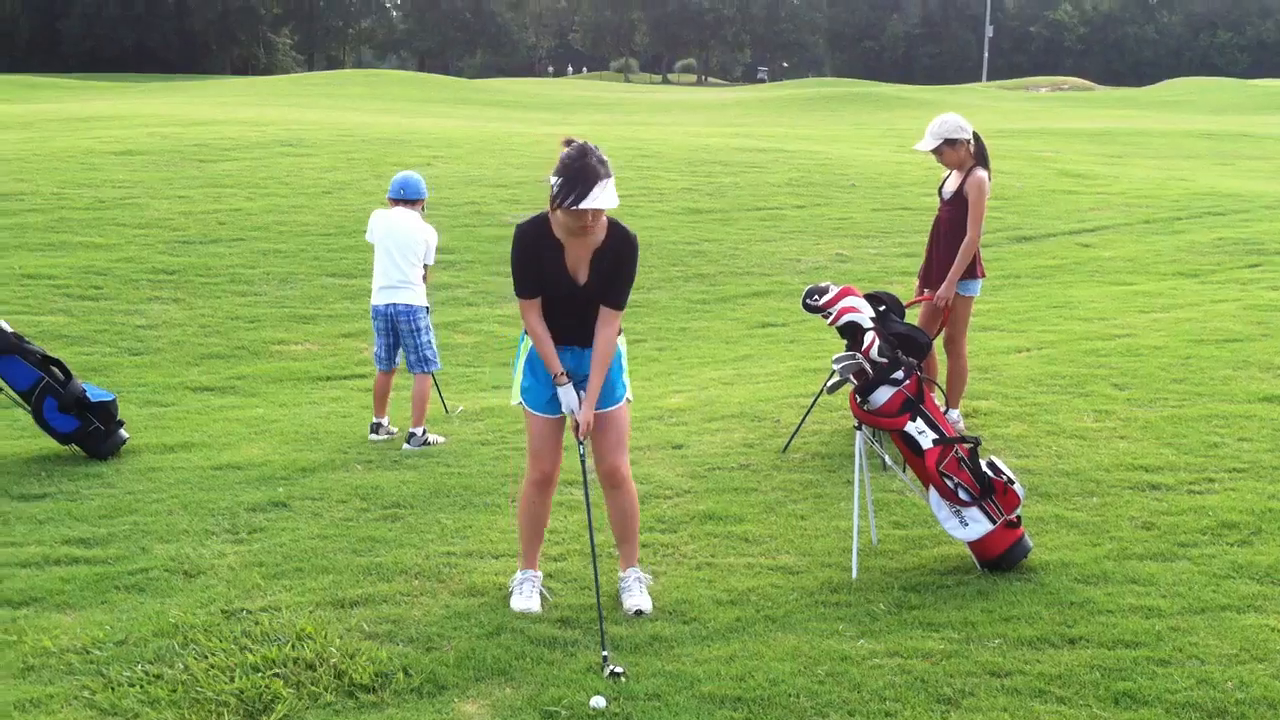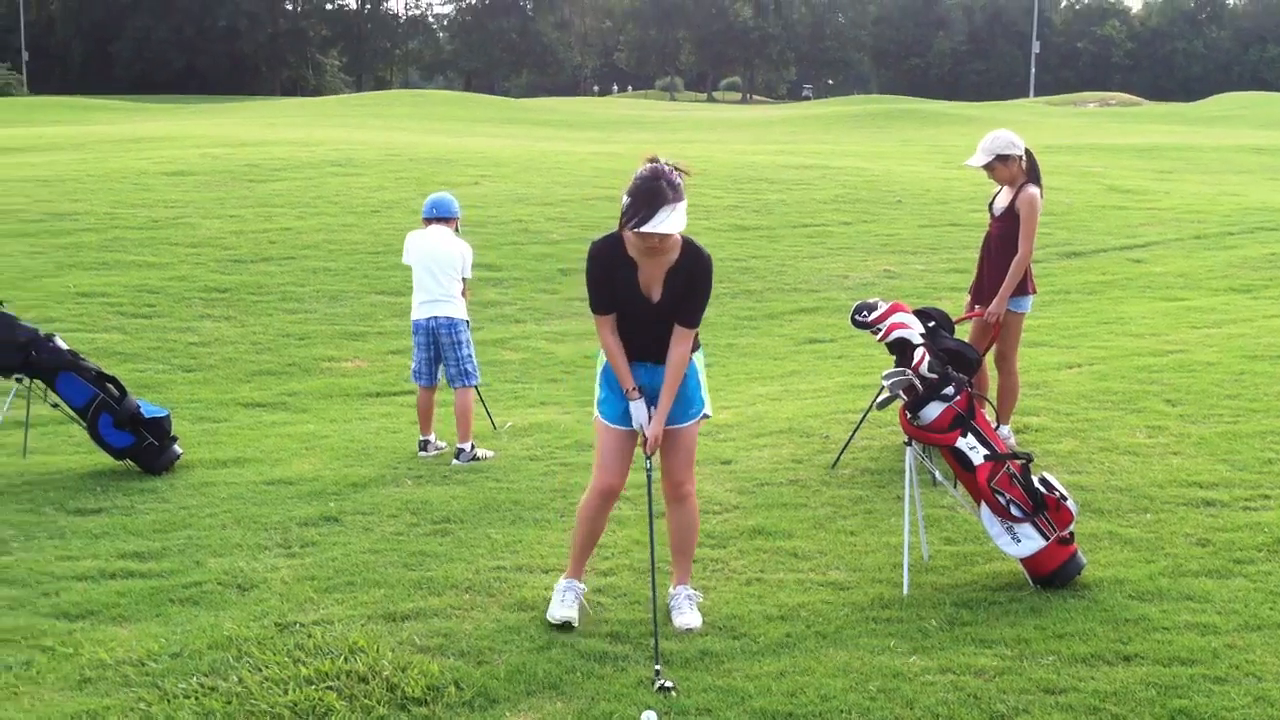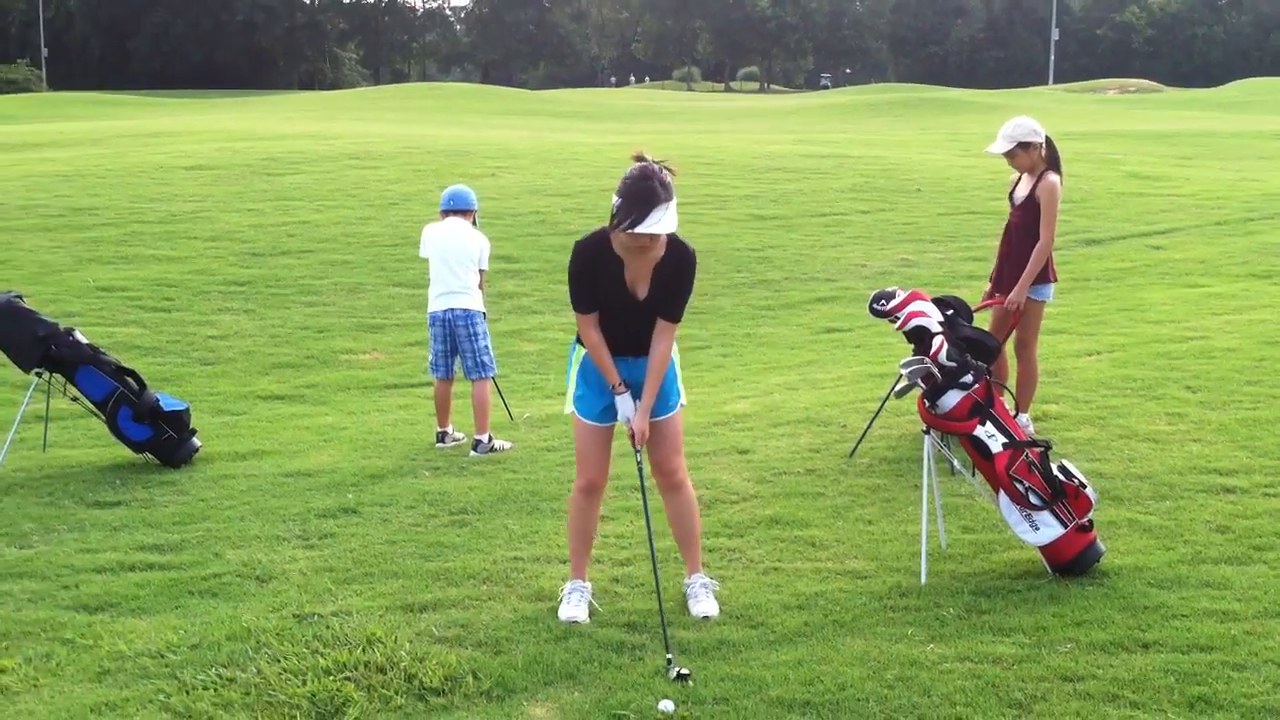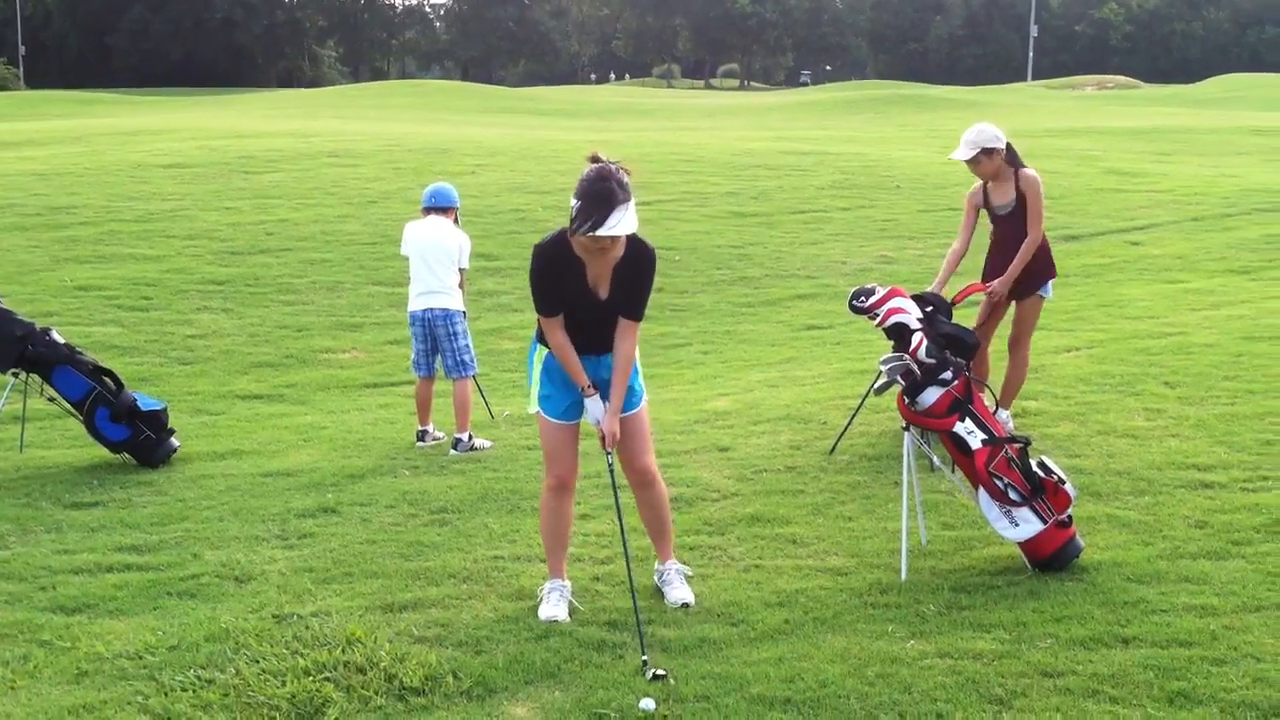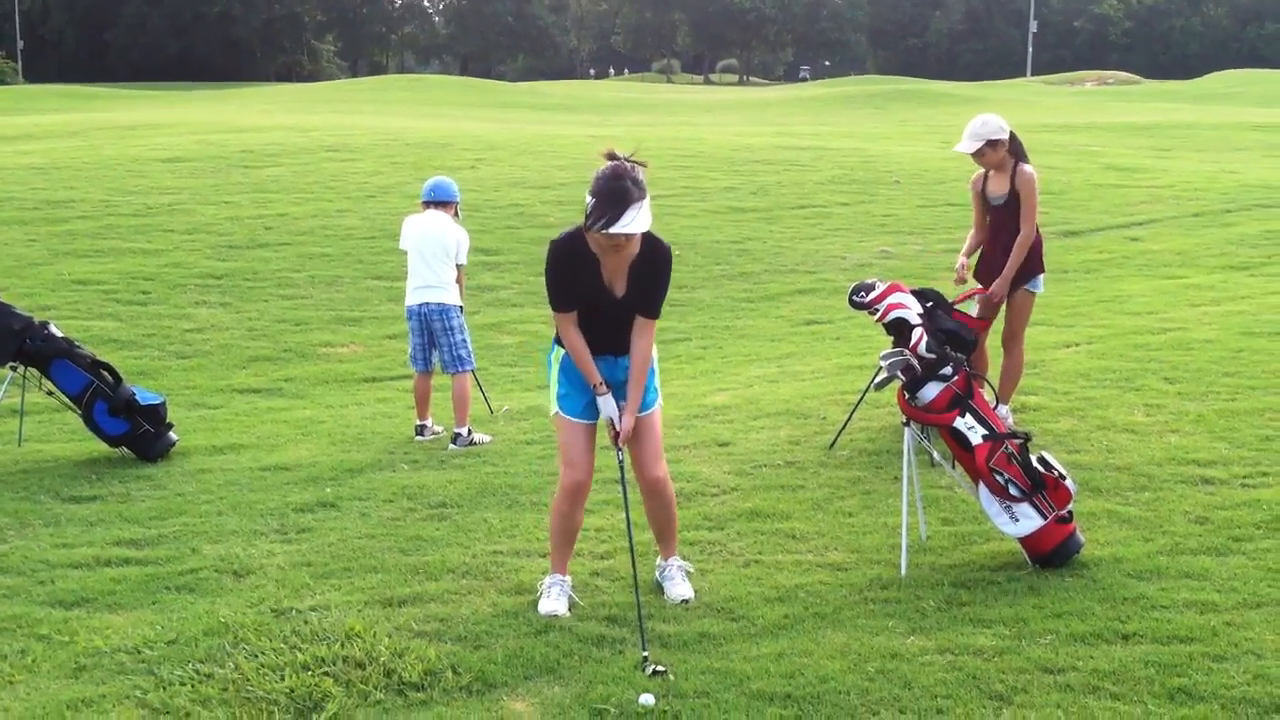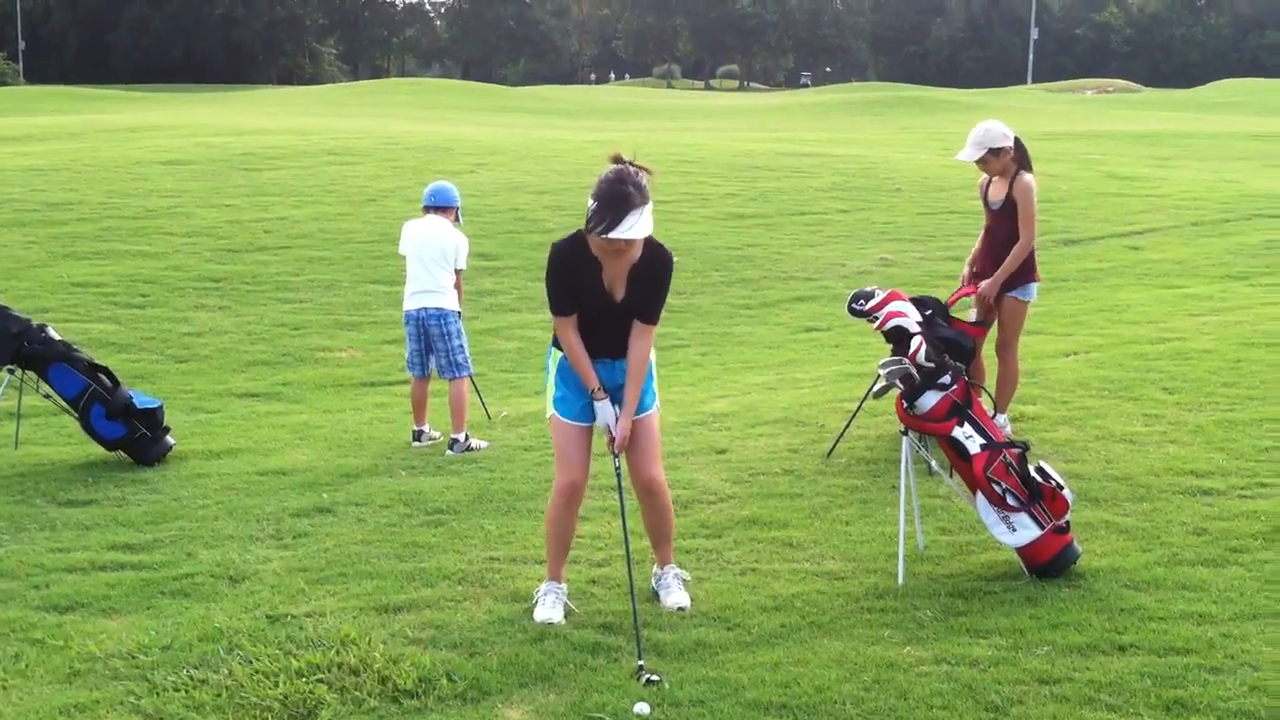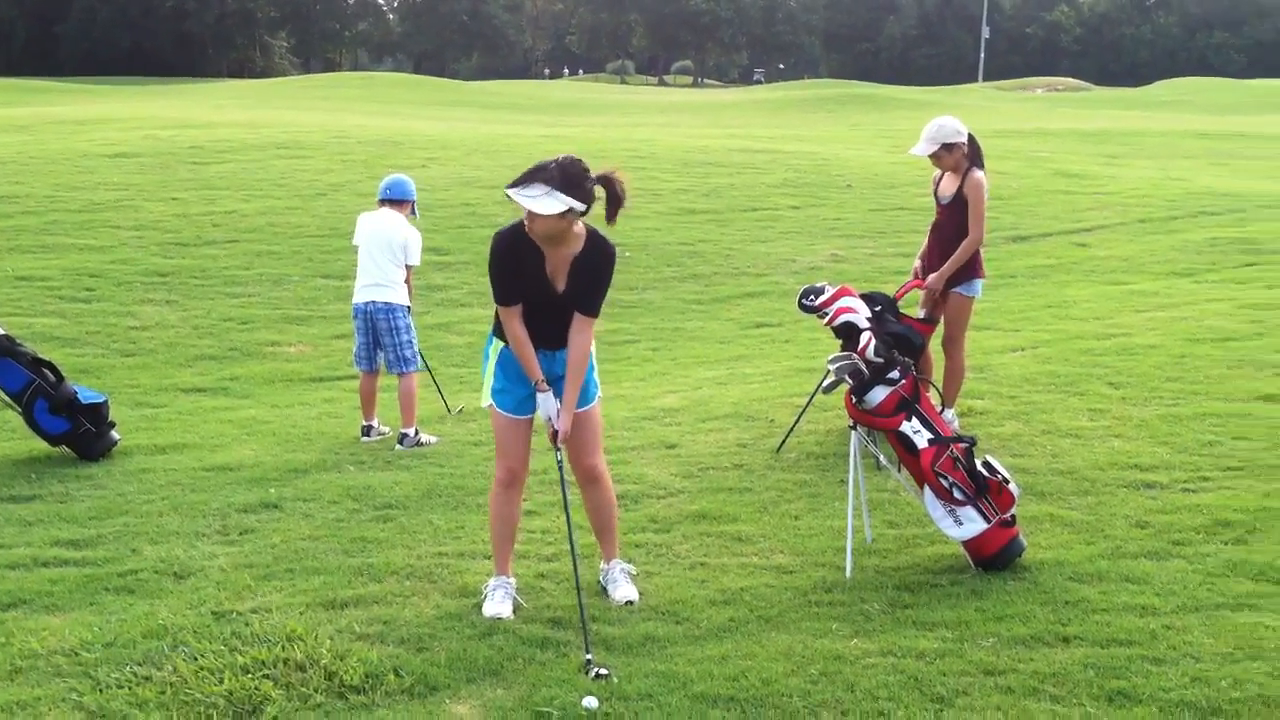
dt=0.4s
person 1, frame 1
left shoulder: (622, 242)
right shoulder: (530, 236)
left elbow: (608, 321)
right elbow: (531, 313)
left wrist: (591, 400)
right wrist: (562, 380)
left hip: (601, 358)
right hip: (545, 358)
left knee: (614, 469)
right knee: (541, 472)
left ankle: (631, 573)
right ankle: (527, 572)
person 1, frame 2
left shoulder: (696, 262)
right shoulder: (604, 254)
left elbow: (682, 339)
right elbow: (607, 330)
left wrist: (661, 416)
right wrist: (634, 396)
left hip: (677, 375)
right hip: (621, 372)
left knee: (680, 486)
right knee: (606, 484)
left ankle: (682, 590)
right ankle: (570, 582)
person 1, frame 3
left shoulder: (681, 258)
right shoulder: (589, 252)
left elbow: (663, 335)
right elbow: (588, 327)
left wrist: (645, 407)
right wrist: (618, 391)
left hip: (655, 366)
right hip: (597, 366)
left knee: (674, 474)
right knee: (590, 479)
left ankle: (696, 580)
right ankle: (577, 584)
person 1, frame 4
left shoulder: (640, 256)
right shoulder: (549, 254)
left elbow: (626, 334)
right elbow: (553, 330)
left wrist: (614, 409)
right wrist: (587, 393)
left hip: (615, 363)
right hip: (560, 365)
left knee: (643, 470)
right knee: (560, 478)
left ankle: (668, 566)
right ankle: (556, 583)
person 1, frame 5
left shoulder: (657, 254)
right shoulder: (565, 251)
left elbow: (643, 332)
right elbow: (567, 327)
left wrist: (631, 406)
right wrist: (600, 391)
left hip: (633, 365)
right hip: (578, 366)
left knee: (654, 477)
right knee: (575, 479)
left ankle: (670, 563)
right ankle: (557, 577)
person 1, frame 6
left shoulder: (657, 260)
right shoulder: (566, 254)
left elbow: (641, 337)
right elbow: (567, 330)
left wrist: (628, 412)
right wrist: (598, 396)
left hip: (630, 368)
right hip: (575, 369)
left knee: (650, 479)
right knee: (570, 482)
left ankle: (666, 572)
right ankle: (553, 585)
person 1, frame 7
left shoulder: (599, 253)
right shoulder: (508, 243)
left elbow: (581, 329)
right elbow: (512, 320)
left wrist: (568, 406)
right wrist: (540, 388)
left hip: (570, 358)
right hip: (515, 359)
left knee: (591, 467)
right knee: (510, 471)
left ankle: (613, 565)
right ankle: (501, 579)
person 2, frame 1
left shoulder: (977, 179)
right shoulder: (951, 175)
left elbow: (973, 236)
left wrist: (951, 282)
right wrist: (924, 274)
left hip: (962, 273)
right hip: (938, 268)
left knee: (953, 343)
left ankle: (953, 414)
person 2, frame 2
left shoulder: (1028, 196)
right shoulder: (1001, 192)
left elbow: (1024, 253)
left wrist: (1002, 298)
right wrist: (975, 290)
left hip: (1013, 290)
right hip: (989, 284)
left knee: (1004, 359)
left ankle: (1003, 430)
person 2, frame 3
left shoulder: (1048, 183)
right shoulder: (1017, 180)
left elbow: (1045, 242)
left wrist: (1023, 287)
right wrist: (993, 279)
left hip: (1034, 277)
right hip: (1008, 273)
left knee: (1024, 346)
left ankle: (1022, 418)
person 2, frame 4
left shoulder: (1027, 180)
right shoulder: (976, 194)
left elbow: (1034, 235)
right elbow: (961, 243)
left wrist: (1009, 278)
right wrist: (937, 286)
left hip: (1032, 271)
right hip: (997, 268)
left knee: (1018, 344)
right knee: (978, 339)
left ankle: (1003, 413)
person 2, frame 5
left shoulder: (1024, 175)
right shoulder: (979, 181)
left elbow: (1028, 231)
left wrist: (1006, 277)
right wrist: (964, 256)
left hip: (1023, 268)
right hip: (991, 263)
left knee: (1012, 339)
right knee: (974, 334)
left ankle: (1002, 408)
person 2, frame 6
left shoulder: (1023, 184)
right shoulder: (985, 183)
left elbow: (1026, 240)
left wrist: (997, 280)
right wrist: (970, 265)
left hip: (1016, 277)
right hip: (988, 273)
left knee: (1005, 348)
left ankle: (1000, 417)
person 2, frame 7
left shoulder: (974, 181)
right shoulder: (939, 178)
left elbow: (975, 237)
left wrist: (943, 273)
right wrist: (920, 258)
left hip: (962, 273)
right hip: (935, 268)
left knee: (952, 343)
left ankle: (947, 412)
person 3, frame 1
left shoulder: (378, 218)
right shoulder: (427, 231)
right elbow: (424, 274)
left hip: (381, 302)
right hip: (411, 303)
left knee: (385, 367)
right knee: (423, 370)
left ankle: (379, 424)
right ankle: (416, 434)
person 3, frame 2
left shoulder: (413, 239)
right shoulder: (461, 247)
right elbow: (464, 288)
left hip: (421, 318)
right hip: (451, 317)
left knee: (426, 384)
right knee: (464, 384)
left ankle: (427, 441)
right ankle: (465, 448)
person 3, frame 3
left shoulder: (430, 232)
right shoulder: (478, 238)
right elbow: (481, 279)
left hip: (438, 310)
right hip: (468, 309)
left knee: (443, 376)
right knee: (481, 376)
left ankle: (444, 432)
right ankle: (482, 440)
person 3, frame 4
left shoulder: (411, 230)
right shoulder: (459, 237)
right elbow: (461, 279)
left hip: (418, 308)
right hip: (447, 308)
left knee: (425, 374)
right knee: (462, 375)
left ankle: (425, 431)
right ankle: (463, 438)
person 3, frame 5
left shoulder: (410, 224)
right shoulder: (457, 232)
right elbow: (459, 275)
right wrist: (458, 302)
left hip: (415, 303)
right hip: (444, 303)
left knee: (422, 369)
right knee: (460, 369)
left ankle: (424, 425)
right ankle: (462, 433)
person 3, frame 6
left shoulder: (409, 229)
right shoulder: (457, 237)
right elbow: (457, 281)
right wrist: (456, 308)
left hip: (413, 308)
right hip: (442, 309)
left knee: (420, 374)
right knee: (458, 375)
left ankle: (421, 431)
right ankle: (459, 439)
person 3, frame 7
left shoulder: (364, 221)
right shoulder: (410, 232)
right elbow: (407, 278)
right wrist: (407, 307)
left hip: (362, 302)
right hip: (391, 304)
left knee: (369, 369)
right knee: (407, 370)
left ankle: (369, 426)
right ankle: (408, 434)
